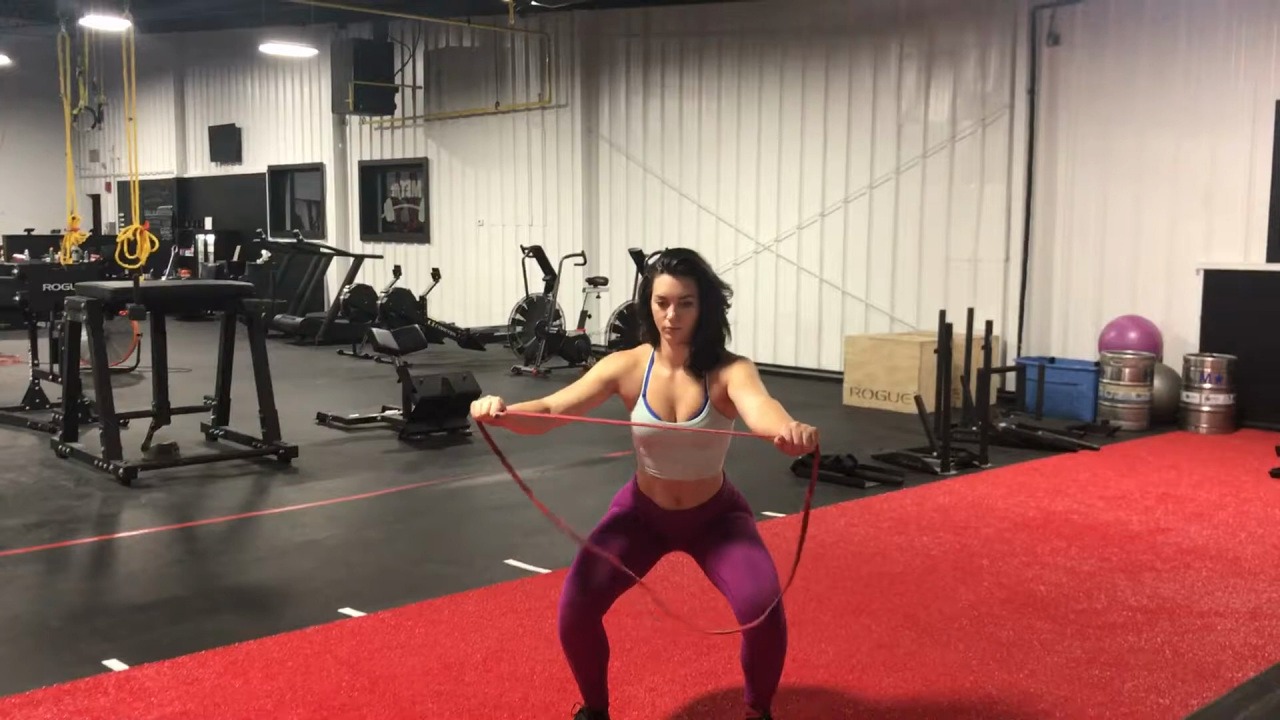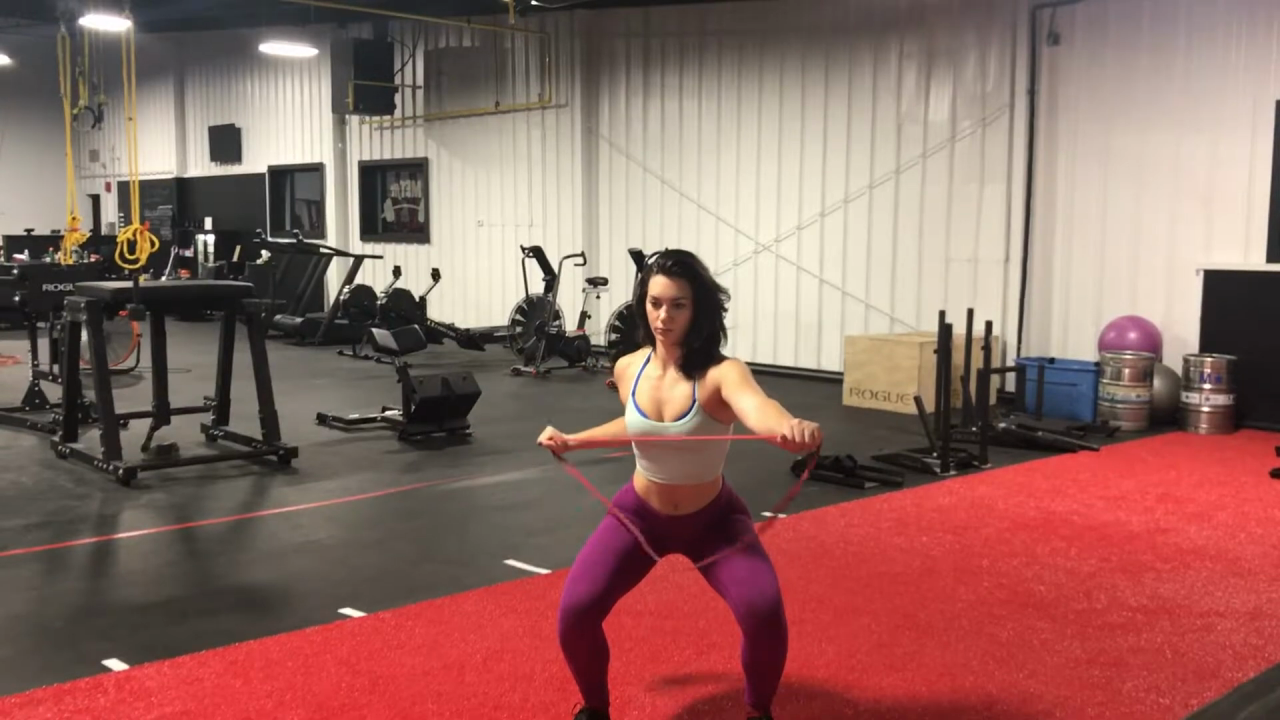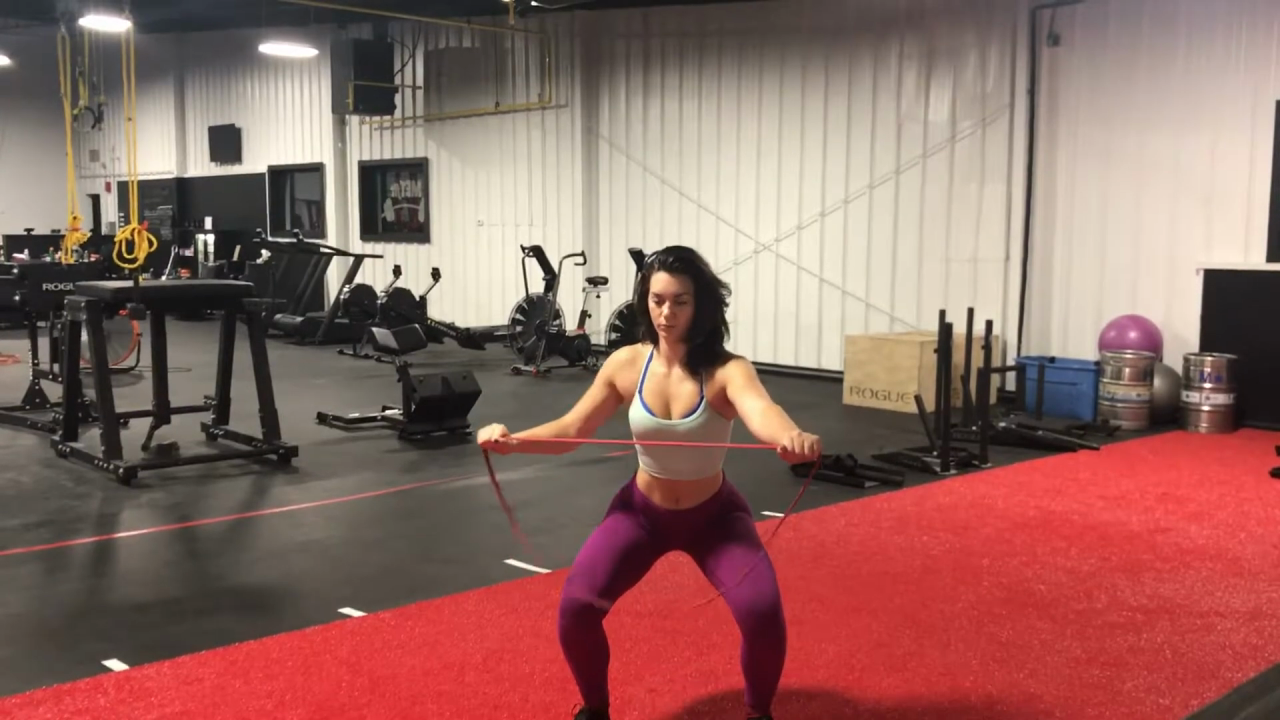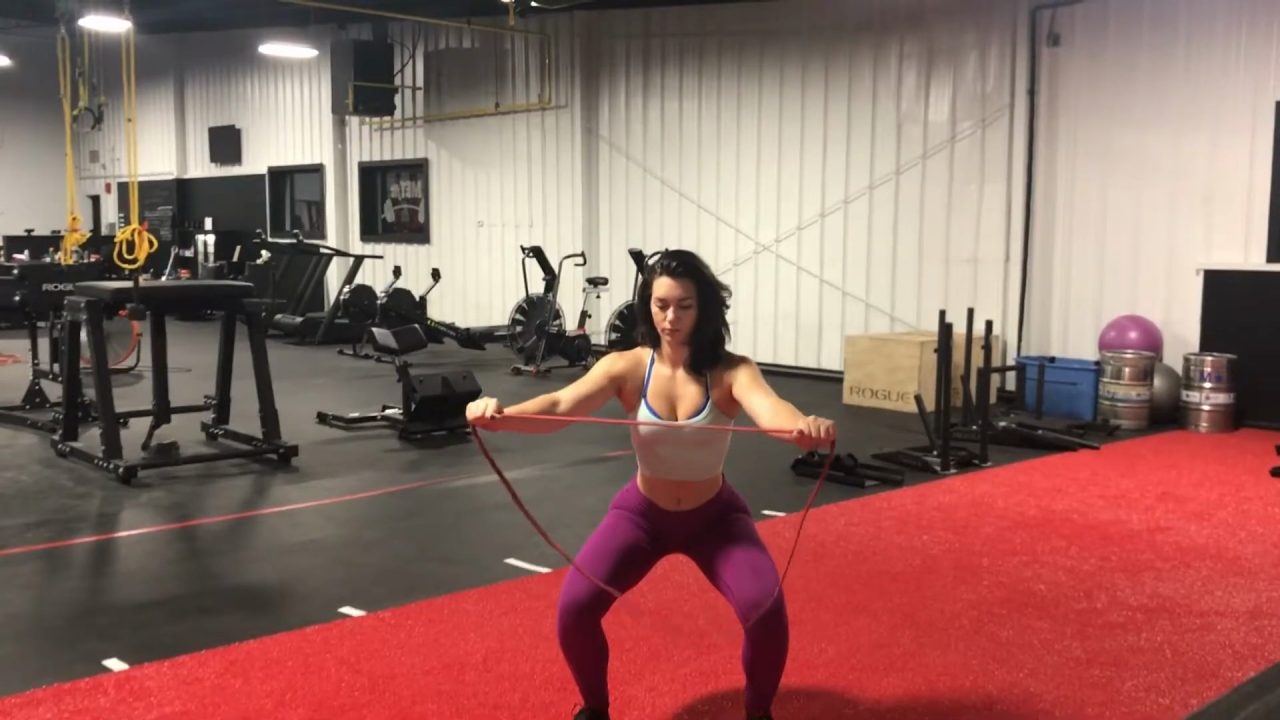
dt=0.7s
person 1, frame 1
left shoulder: (730, 371)
right shoulder: (626, 366)
left elbow: (761, 408)
right elbow: (551, 412)
left wrist: (790, 429)
right wrist: (502, 412)
left hip: (714, 515)
right hip: (642, 510)
left knee: (763, 610)
right knee: (576, 607)
person 1, frame 2
left shoulder: (723, 373)
right shoulder: (628, 369)
left elbow: (757, 406)
left wrist: (792, 428)
right wrist: (572, 441)
left hip: (713, 519)
right hip: (640, 512)
left knee: (765, 616)
right knee: (575, 612)
person 1, frame 3
left shoulder: (728, 370)
right shoulder: (625, 364)
left elbow: (762, 410)
right elbow: (574, 428)
left wrist: (793, 436)
right wrist: (513, 440)
left hip: (715, 515)
right hip: (640, 510)
left knee: (763, 613)
right knee: (576, 607)
person 1, frame 4
left shoulder: (732, 371)
right shoulder: (625, 367)
left elbow: (775, 414)
right elbow: (560, 406)
left wrist: (809, 427)
right wrist: (500, 415)
left hip: (714, 516)
right hip: (642, 512)
left knee: (766, 612)
right knee: (574, 607)
